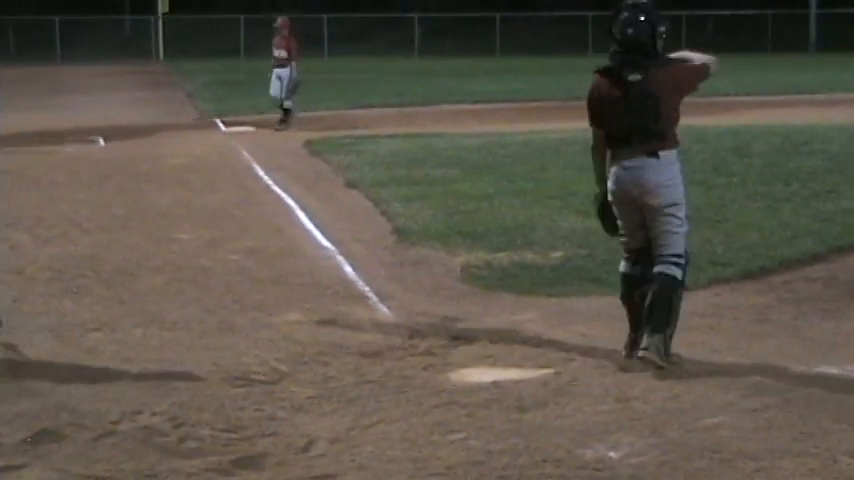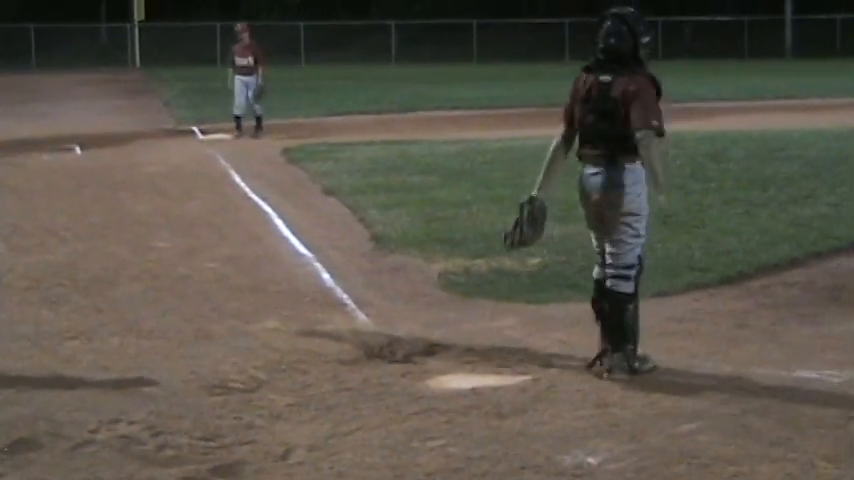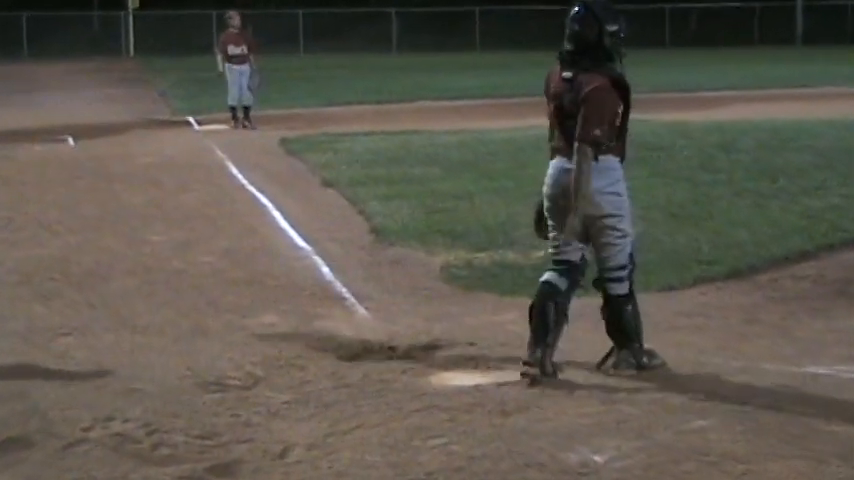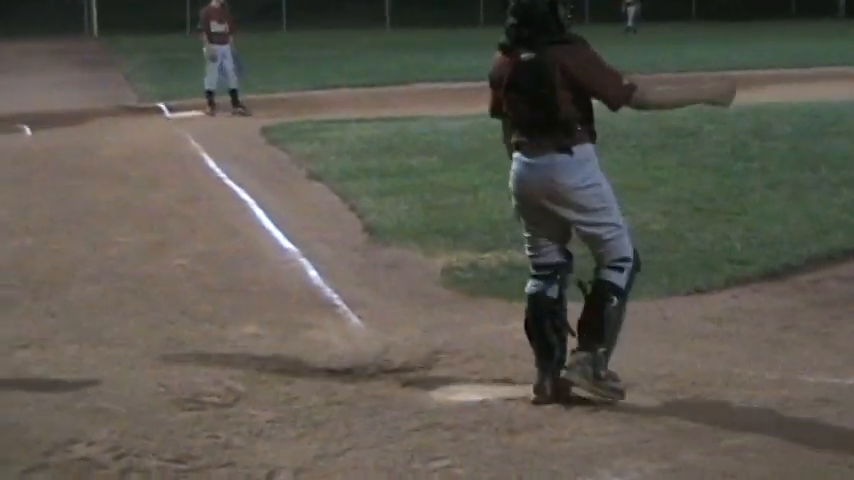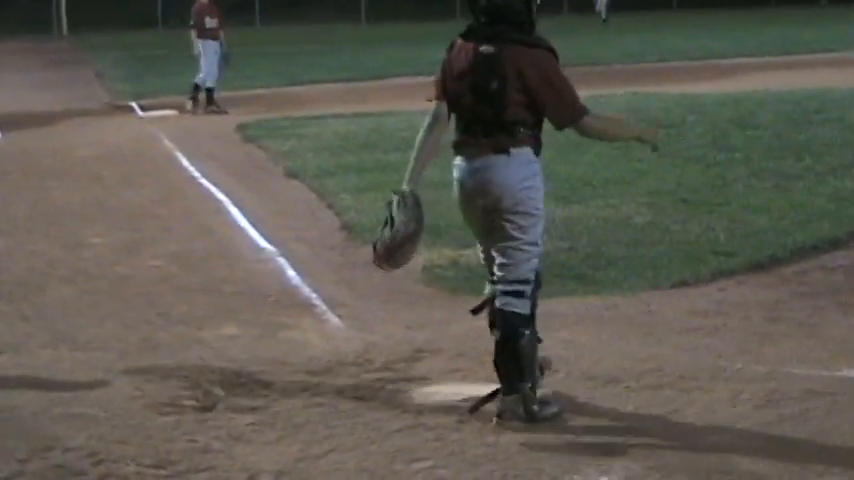
dt=0.4s
person 1, frame 1
left shoulder: (602, 80)
right shoulder: (669, 71)
left elbow: (598, 142)
right elbow: (708, 66)
left wrist: (603, 188)
right wrist: (684, 55)
left hip: (621, 171)
right hip: (660, 169)
left knee: (632, 256)
right knee: (671, 258)
left ankle: (638, 336)
right ankle: (655, 339)
person 1, frame 2
left shoulder: (585, 80)
right shoulder: (640, 85)
left elbow: (564, 139)
right elbow: (646, 139)
left wrist: (539, 191)
right wrist: (658, 189)
left hip: (590, 176)
right hip: (625, 178)
left knee: (607, 263)
right knee: (626, 267)
left ankle: (611, 345)
right ankle: (622, 354)
person 1, frame 3
left shoulder: (558, 75)
right shoulder: (601, 82)
right elbow: (586, 147)
right wrist: (582, 204)
left hip: (557, 172)
right hip: (596, 180)
left knee: (563, 266)
right knee: (616, 266)
left ankle: (538, 352)
right ankle: (628, 351)
person 1, frame 4
left shoulder: (502, 63)
right shoulder: (571, 55)
right elbow: (640, 96)
right wrist: (707, 93)
left hip: (525, 169)
right hip: (574, 167)
left knee: (545, 273)
right knee: (619, 259)
left ankle: (549, 375)
right ankle: (590, 359)
person 1, frame 5
left shoulder: (459, 51)
right shoulder: (532, 57)
left elbow: (437, 120)
right elbow: (583, 121)
left wrist: (410, 182)
right wrist: (637, 132)
left hip: (467, 168)
right hip: (515, 169)
left knee: (500, 273)
right knee: (519, 281)
left ankle: (515, 368)
right ankle: (517, 394)
